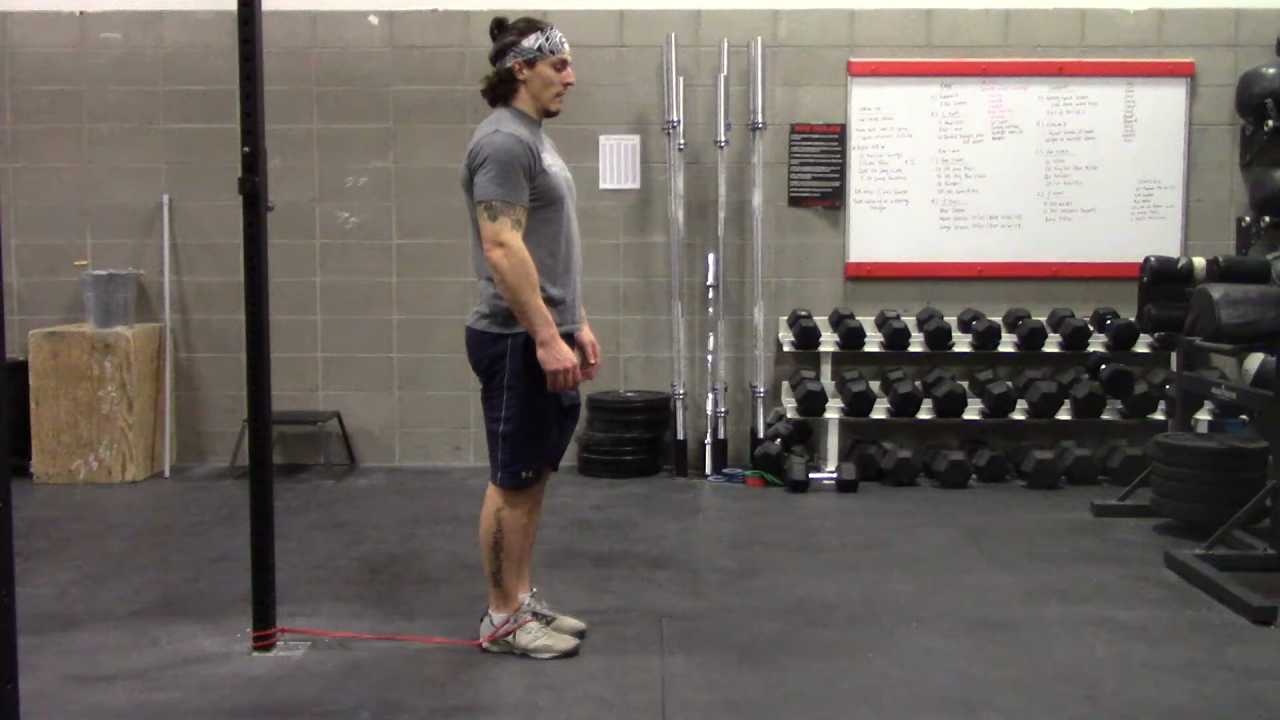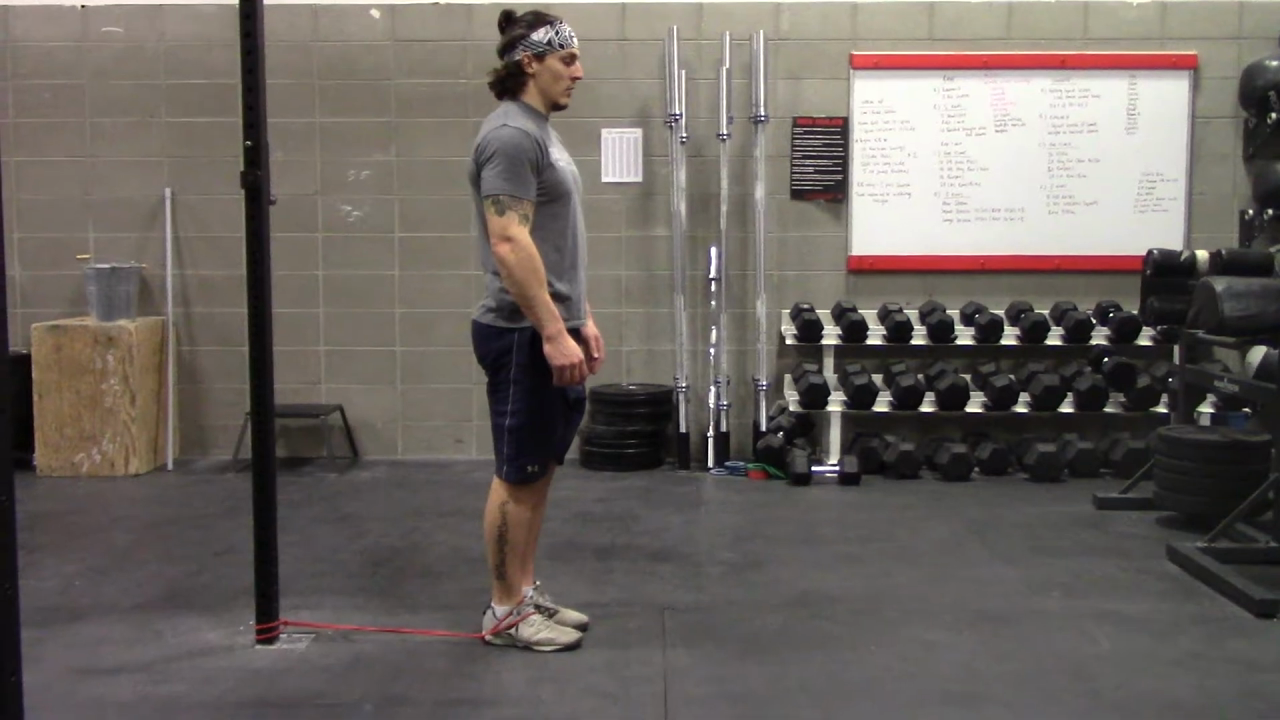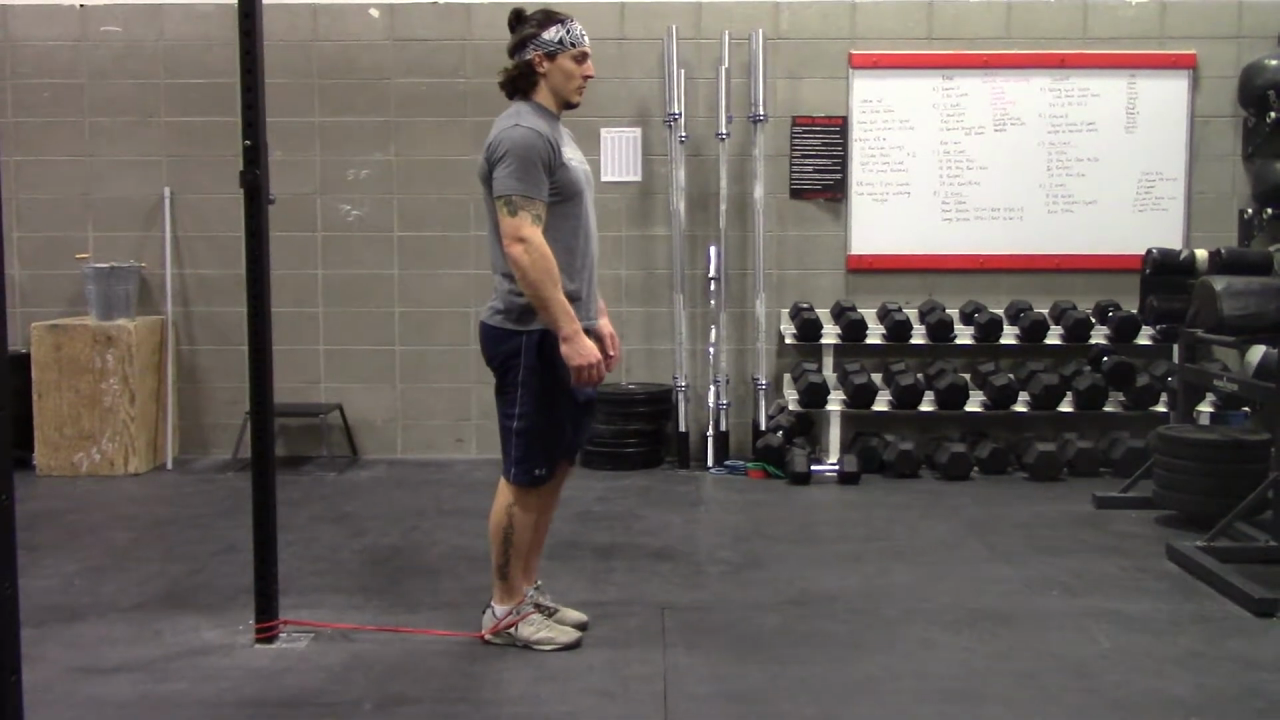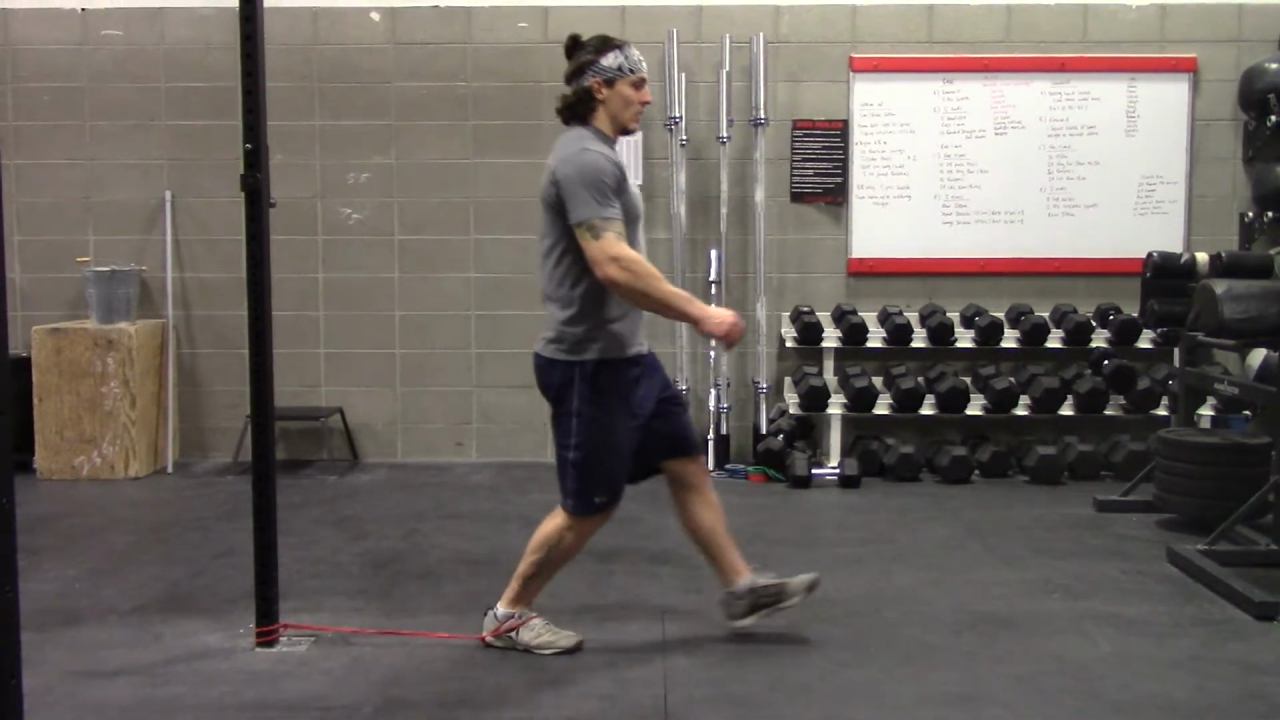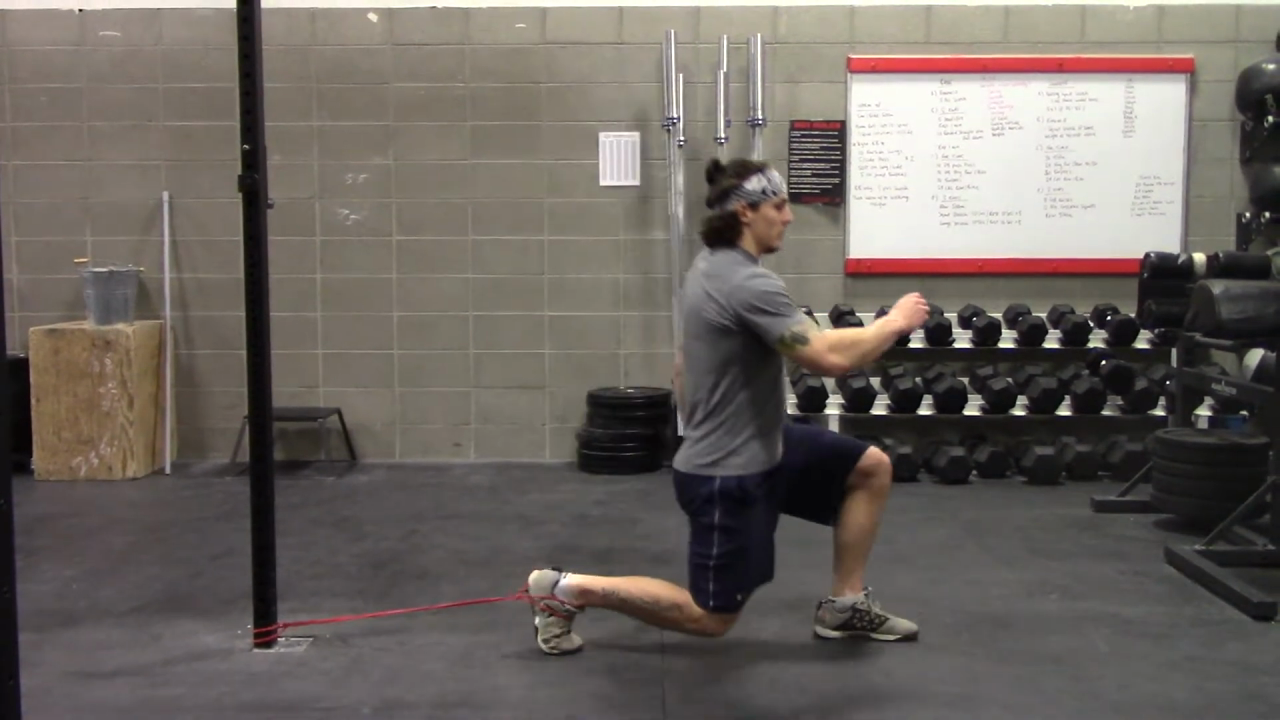
dt=0.5s
person 1, frame 1
left shoulder: (534, 139)
right shoulder: (503, 141)
right elbow: (503, 249)
left wrist: (577, 325)
right wrist: (547, 339)
left hip: (545, 335)
right hip: (518, 341)
left knee: (533, 478)
right knee: (512, 481)
left ankle: (522, 600)
right ankle: (502, 619)
person 1, frame 2
left shoulder: (539, 133)
right shoulder: (511, 136)
right elbow: (511, 243)
left wrist: (580, 321)
right wrist: (554, 335)
left hip: (549, 330)
right hip: (524, 336)
left knee: (540, 472)
right knee: (519, 475)
left ankle: (526, 593)
right ankle: (505, 611)
person 1, frame 3
left shoulder: (552, 132)
right shoulder: (523, 134)
right elbow: (523, 245)
left wrist: (597, 317)
right wrist: (571, 335)
left hip: (561, 331)
right hip: (533, 337)
left knee: (553, 470)
right knee: (527, 477)
left ankle: (524, 590)
right ankle: (505, 611)
person 1, frame 4
left shoulder: (594, 154)
right shoulder: (585, 160)
right elbow: (613, 265)
right wrist: (703, 315)
left hip: (623, 356)
right hip: (589, 364)
left knee: (689, 469)
right knee: (589, 506)
left ankle: (743, 588)
right ankle: (508, 615)
person 1, frame 5
left shoulder: (710, 269)
right shoulder: (748, 284)
left elbow: (686, 367)
right elbow: (830, 357)
right wrist: (895, 322)
left hip: (756, 448)
right hip: (729, 475)
left knee: (871, 469)
right knee: (710, 618)
left ankle: (845, 603)
right ankle: (564, 590)
